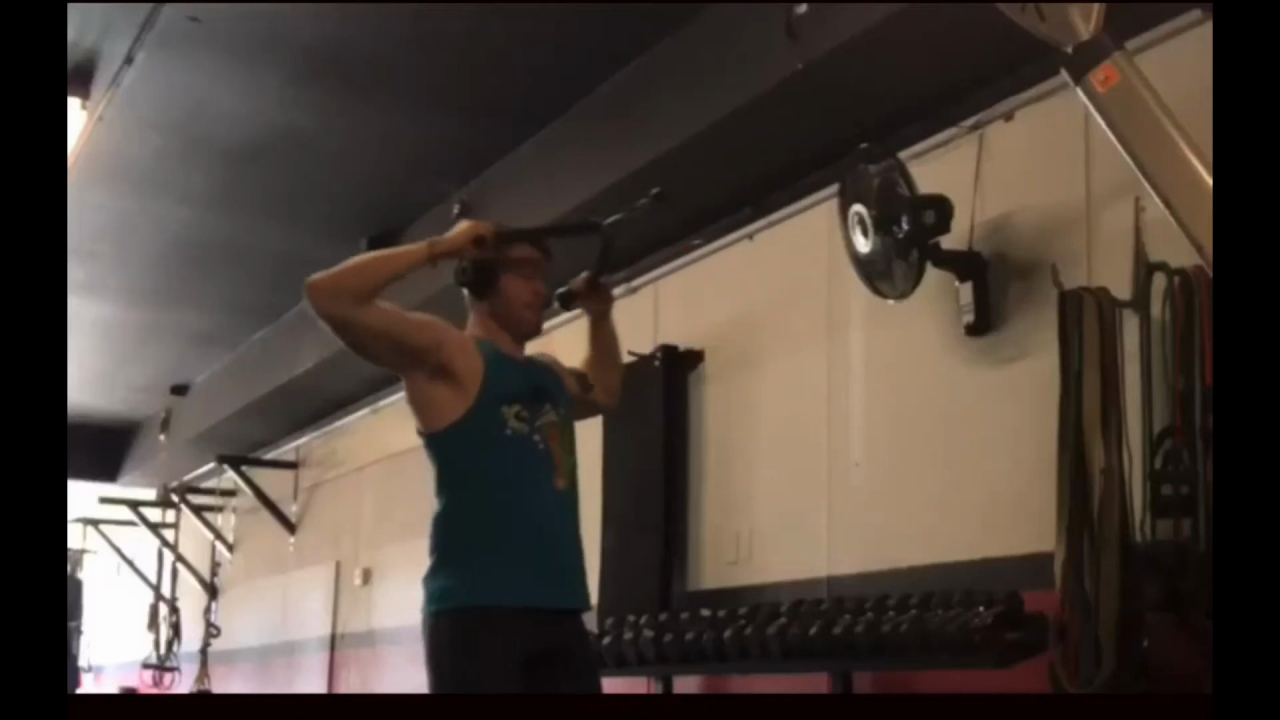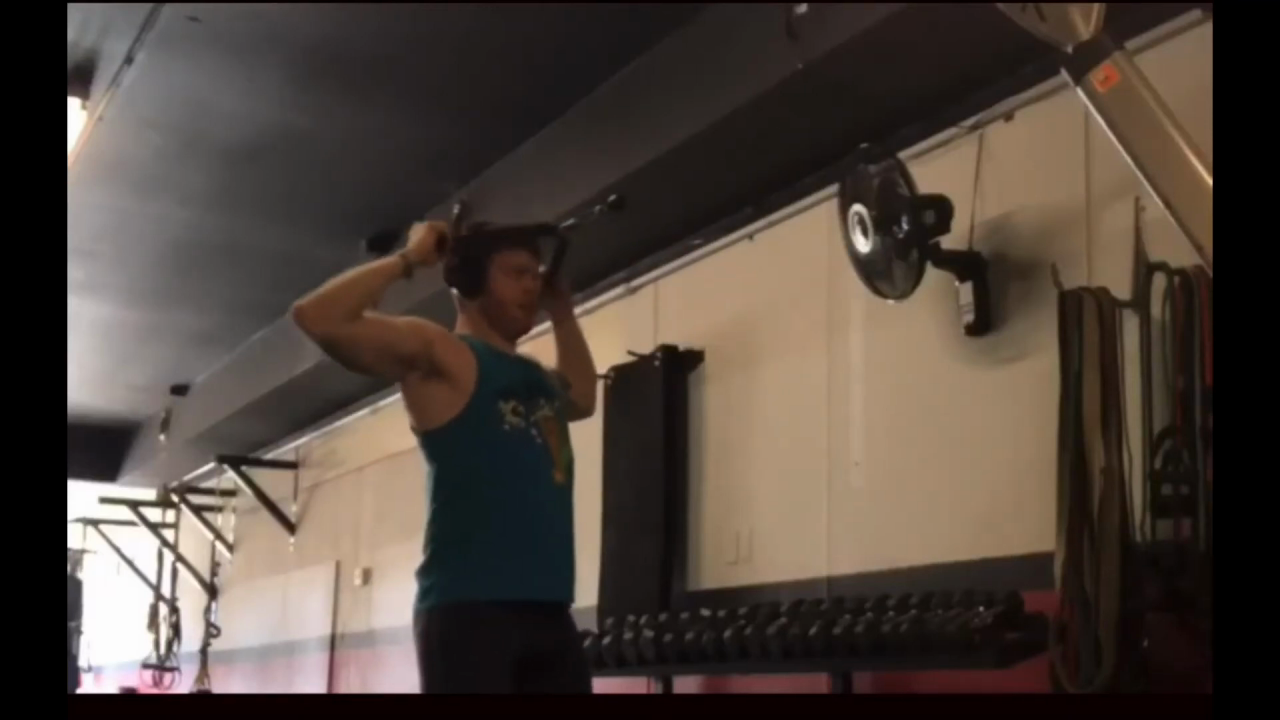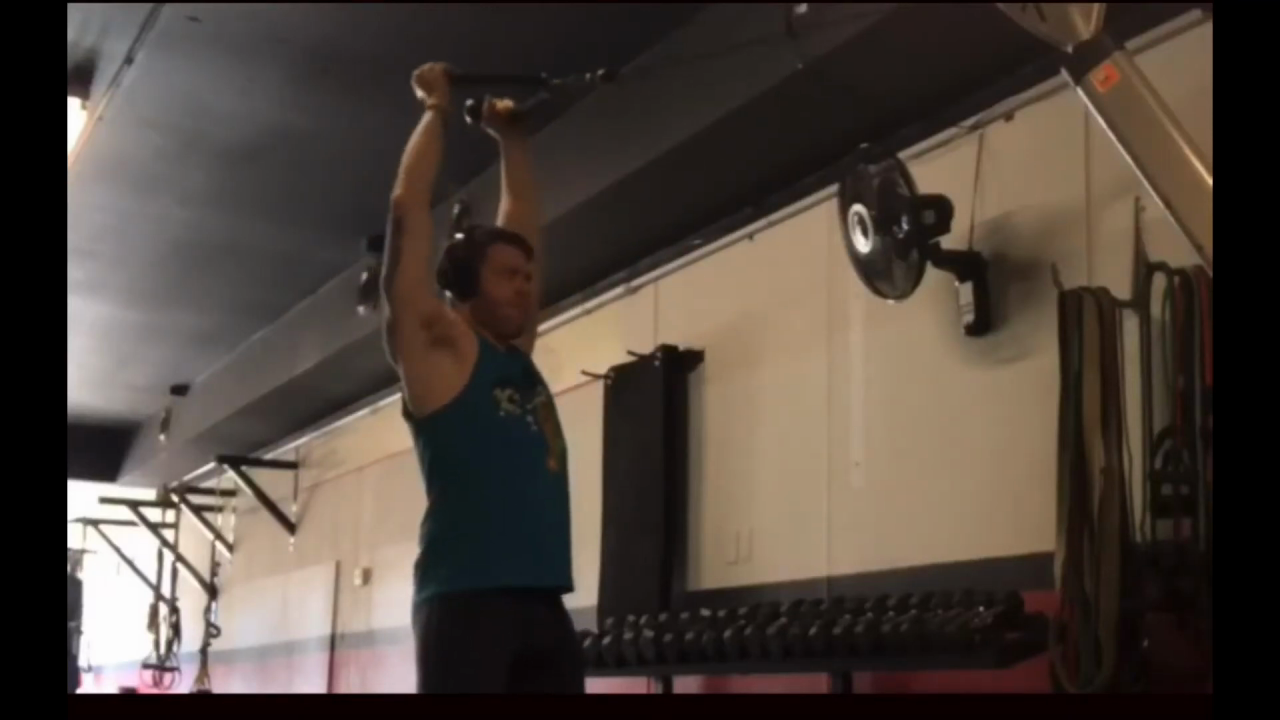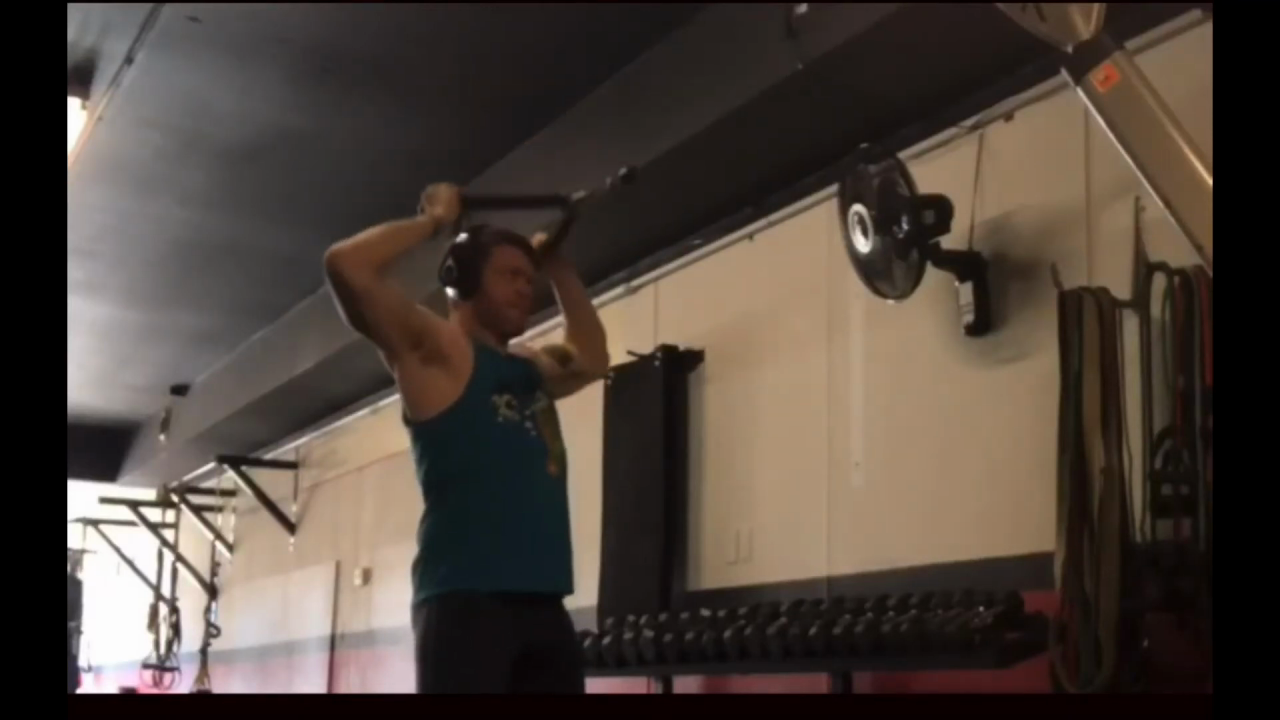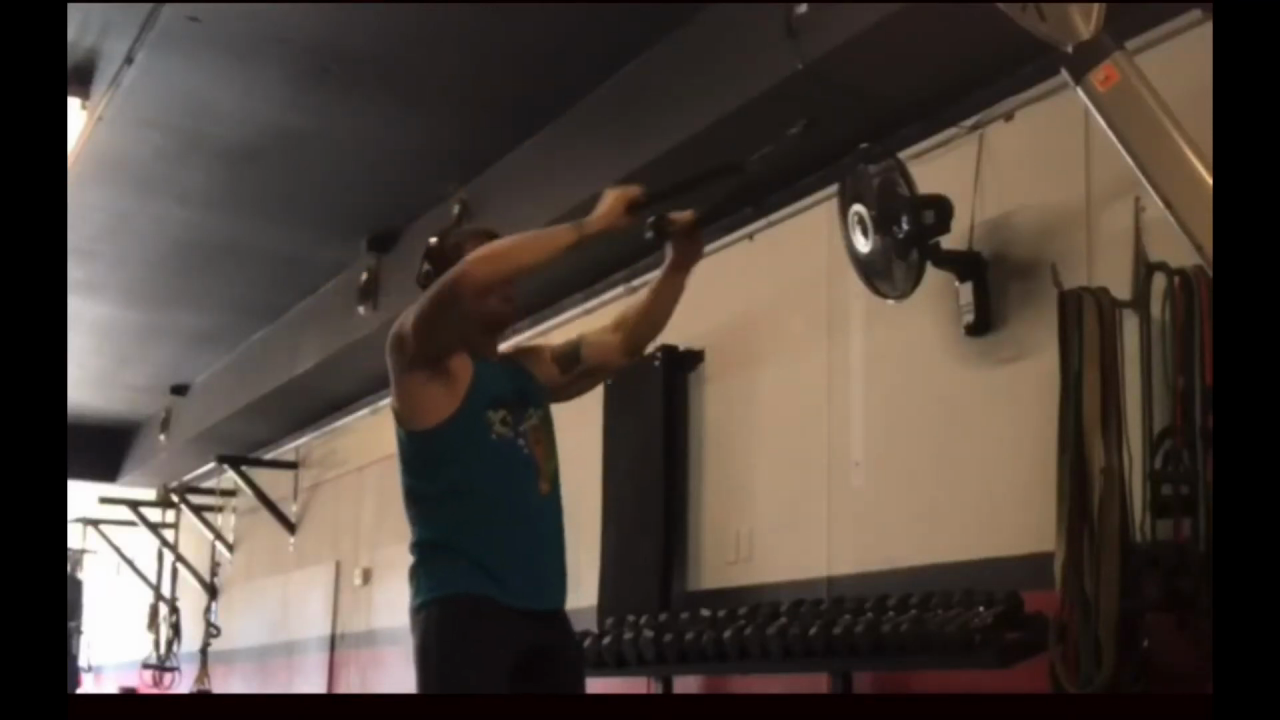
dt=1s
person 1, frame 1
left shoulder: (548, 374)
right shoulder: (445, 353)
left elbow: (605, 391)
right elbow: (328, 295)
left wrist: (599, 315)
right wrist: (440, 248)
left hip: (558, 608)
right hip: (476, 608)
person 1, frame 2
left shoulder: (534, 376)
right shoulder: (436, 355)
left elbow: (583, 394)
right elbow: (317, 317)
left wrist: (560, 310)
right wrist: (410, 259)
left hip: (546, 609)
right hip: (468, 606)
person 1, frame 3
left shoulder: (516, 353)
right shoulder: (434, 345)
left elbow: (521, 234)
right elbow: (408, 209)
left wrist: (510, 141)
right wrist: (436, 111)
left hip: (541, 603)
right hip: (466, 600)
person 1, frame 4
left shoulder: (532, 368)
right shoulder: (433, 347)
left elbow: (594, 357)
right elbow: (345, 267)
left wrist: (558, 268)
right wrist: (434, 220)
left hip: (542, 605)
right hip: (466, 602)
person 1, frame 5
left shoulder: (531, 370)
right shoulder: (424, 357)
left elbow: (627, 337)
right elbow: (467, 280)
left wrist: (679, 261)
right wrist: (590, 224)
left hip: (541, 611)
right hip: (460, 607)
